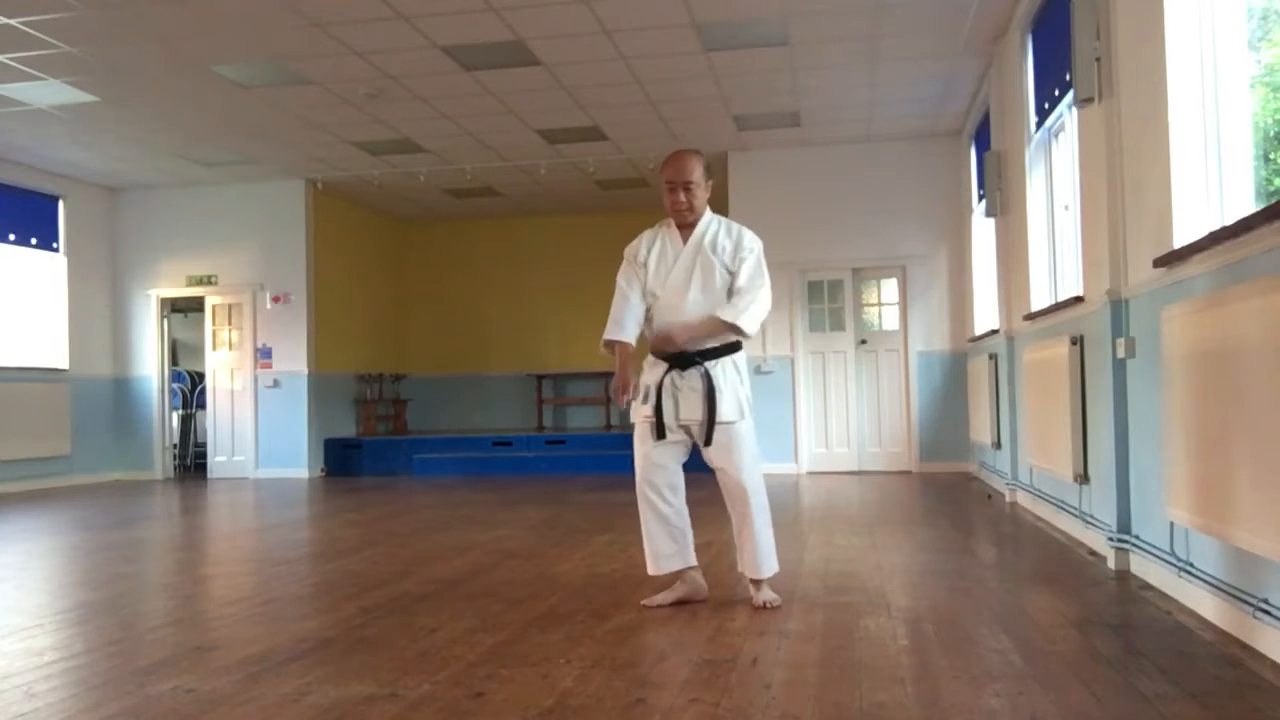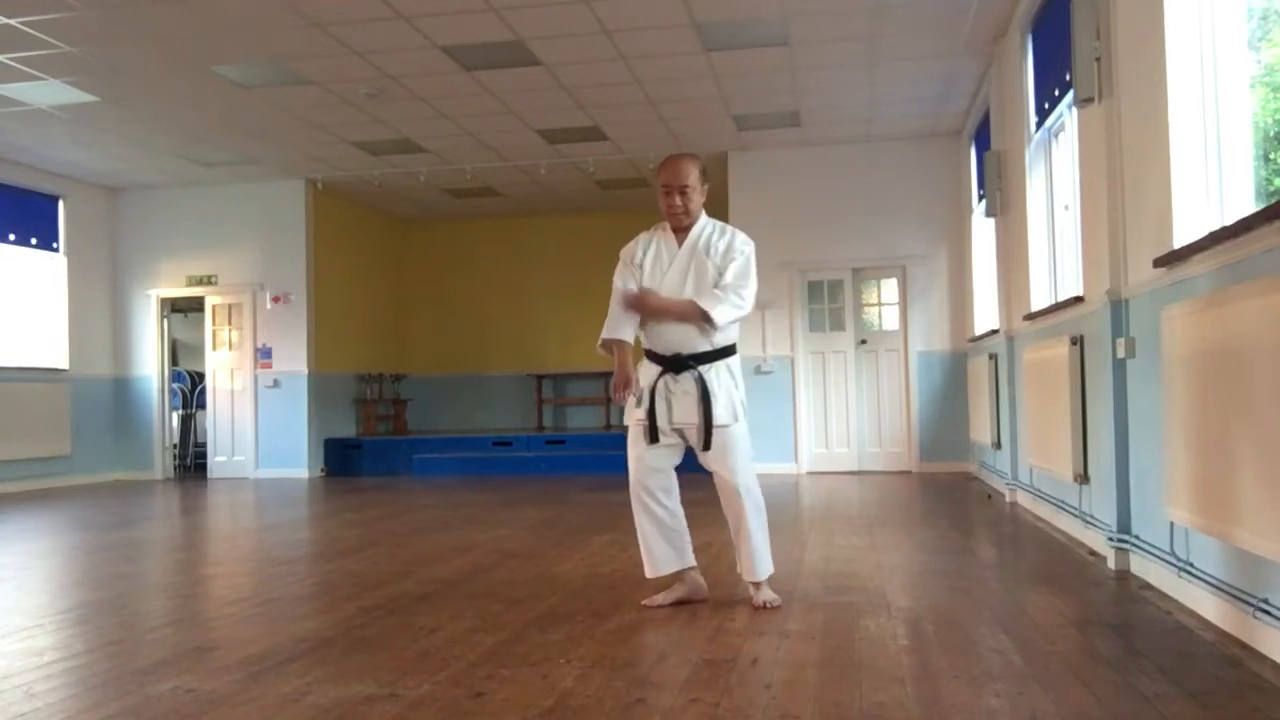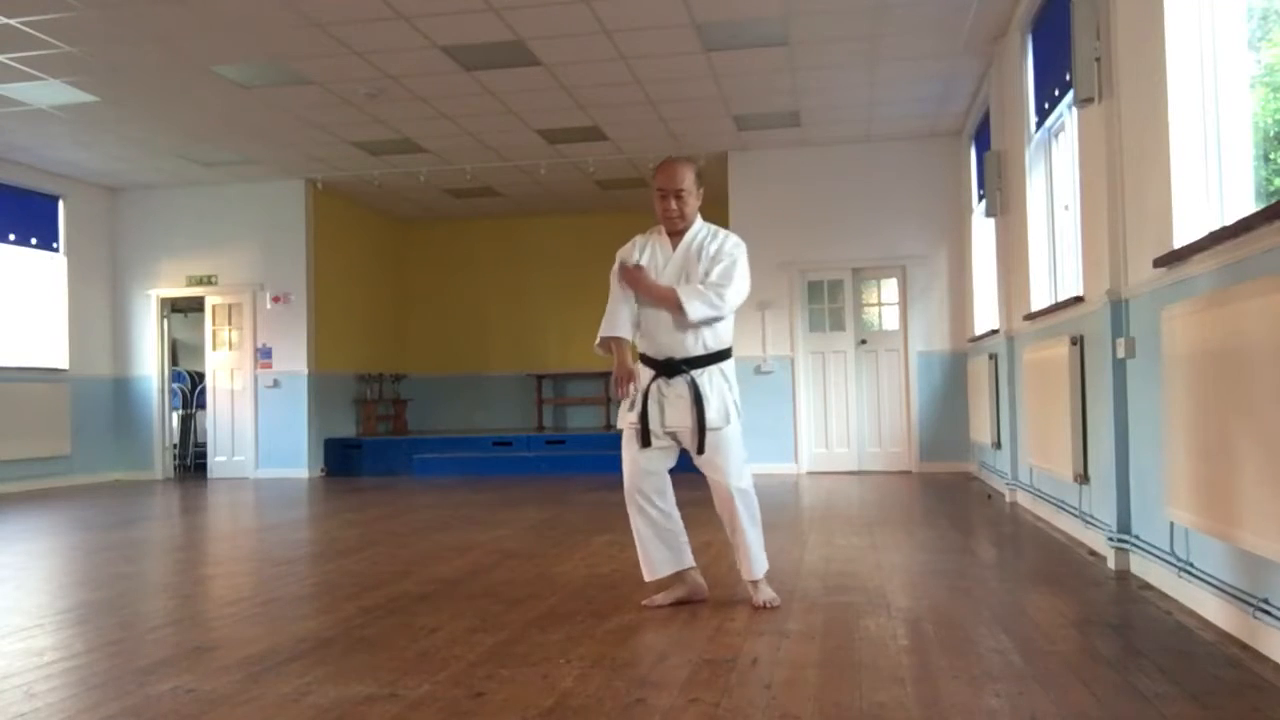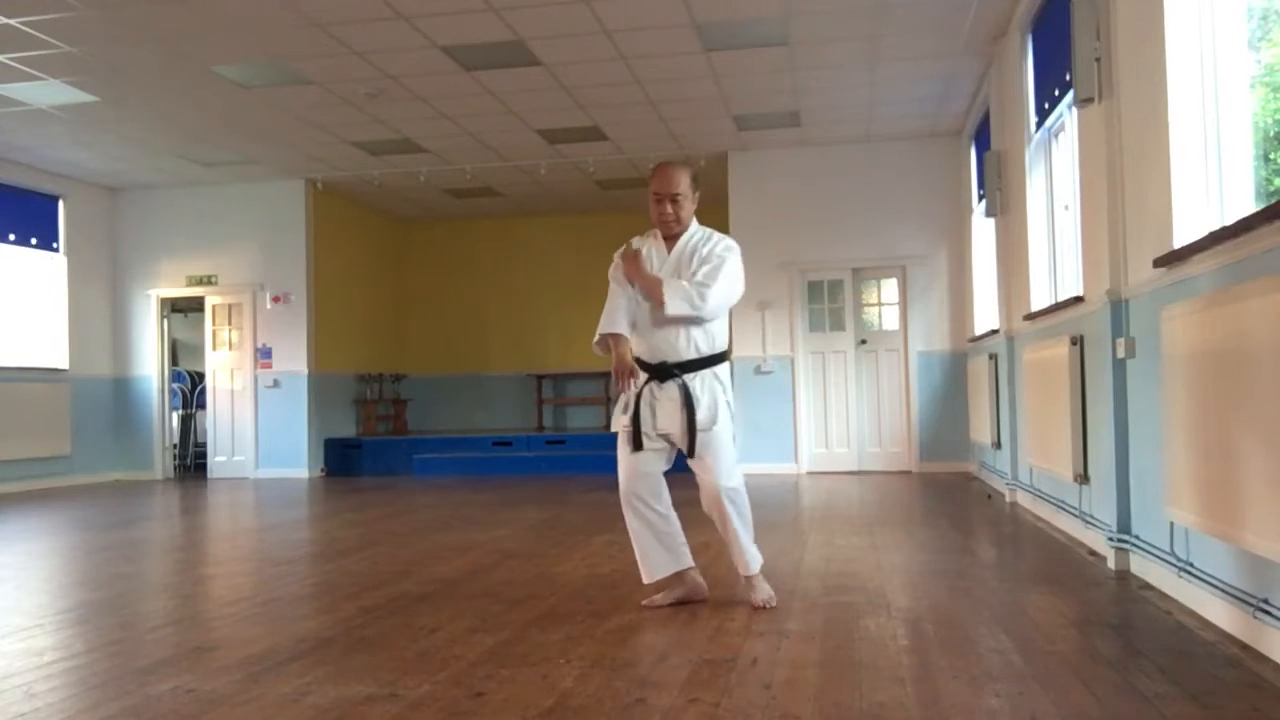
dt=0.1s
person 1, frame 1
left shoulder: (738, 240)
right shoulder: (644, 246)
left elbow: (752, 303)
right elbow: (627, 306)
left wrist: (689, 332)
right wrist: (624, 363)
left hip: (718, 375)
right hip: (661, 377)
left knee: (741, 478)
right knee: (654, 478)
left ankle: (759, 577)
right ankle: (688, 577)
person 1, frame 2
left shoulder: (732, 243)
right shoulder: (639, 249)
left elbow: (734, 302)
right elbow: (622, 308)
left wrist: (664, 305)
right wrist: (622, 360)
left hip: (713, 379)
right hip: (655, 380)
left knee: (736, 480)
right knee: (648, 480)
left ankle: (757, 578)
right ankle: (687, 577)
person 1, frame 3
left shoulder: (726, 246)
right shoulder: (635, 252)
left elbow: (716, 301)
right elbow: (620, 309)
left wrist: (651, 288)
right wrist: (621, 356)
left hip: (707, 381)
right hip: (650, 384)
left knee: (730, 480)
right knee: (641, 483)
left ankle: (756, 577)
right ankle: (685, 577)
person 1, frame 4
left shoulder: (720, 249)
right shoulder: (632, 254)
left elbow: (700, 301)
right elbow: (618, 309)
left wrist: (643, 278)
right wrist: (620, 352)
left hip: (700, 384)
right hip: (645, 387)
left knee: (721, 482)
right knee: (636, 485)
left ankle: (752, 573)
right ankle: (684, 577)
